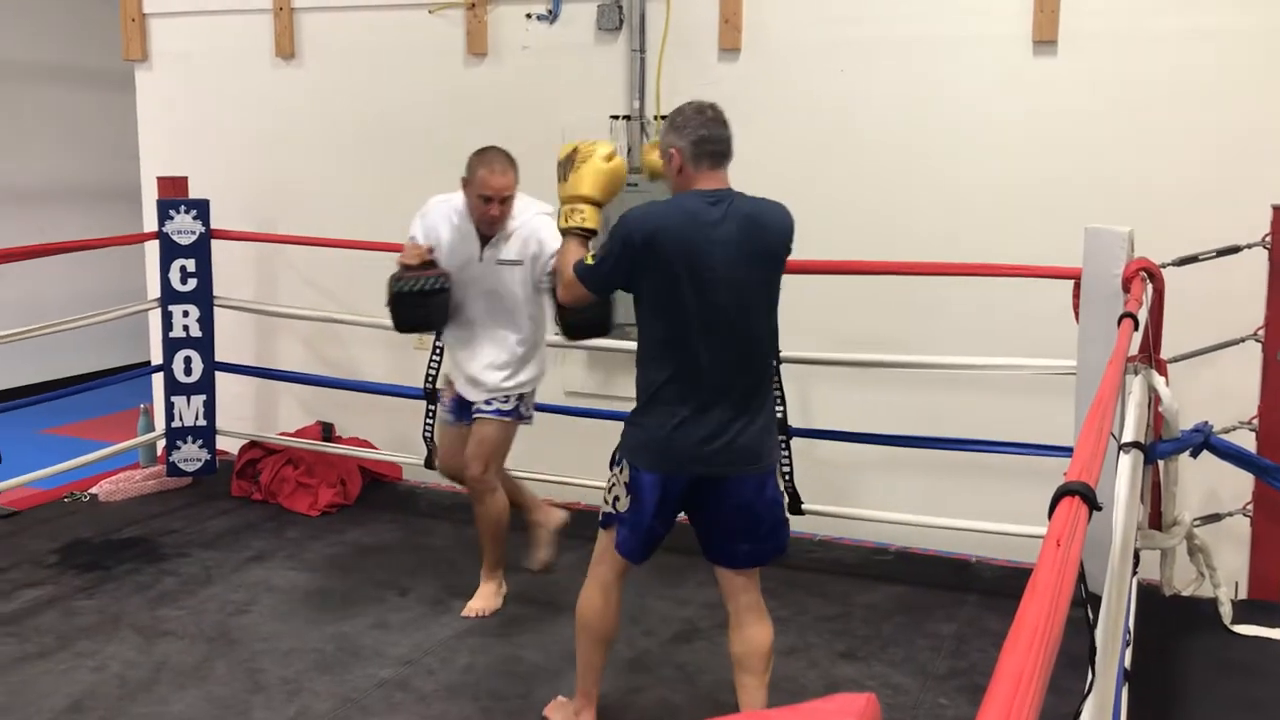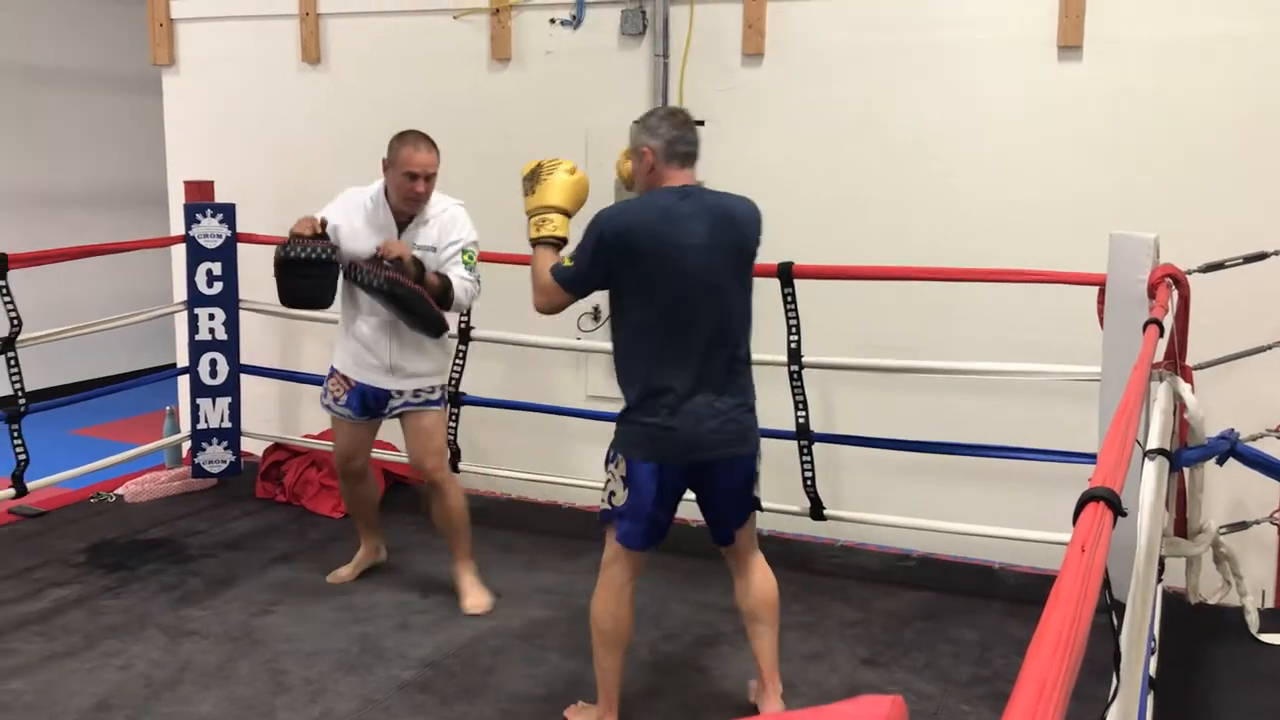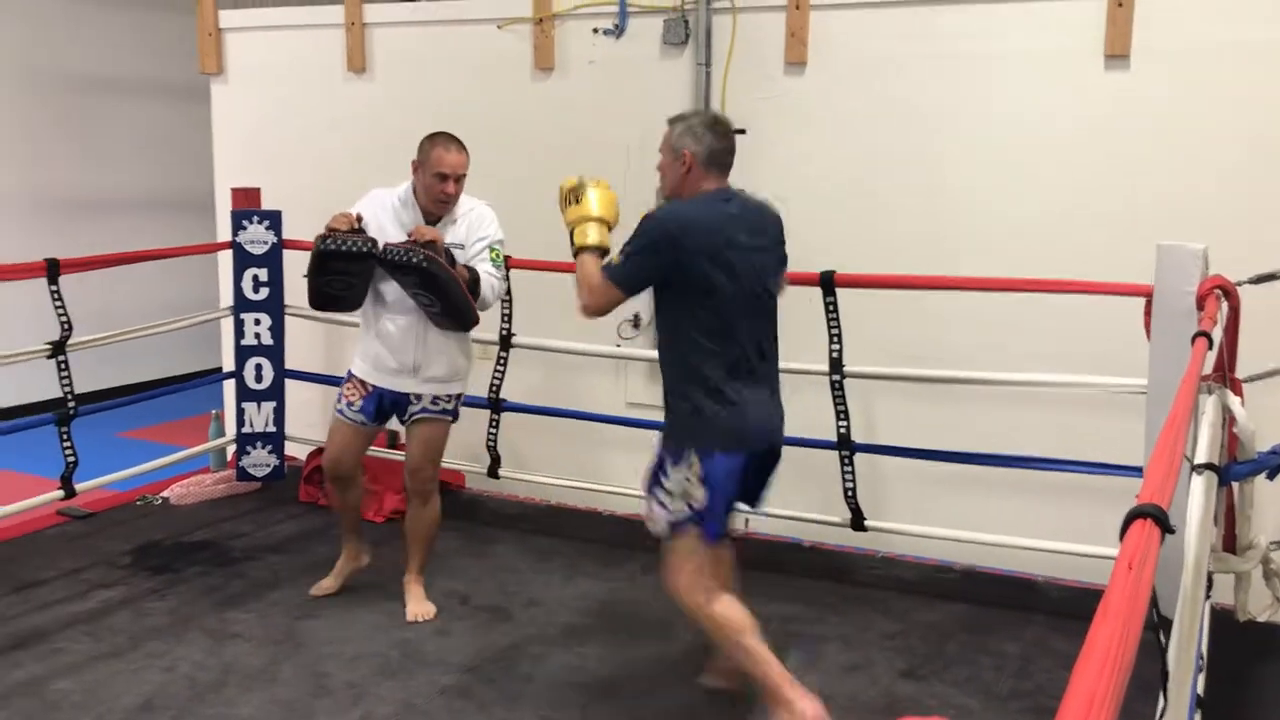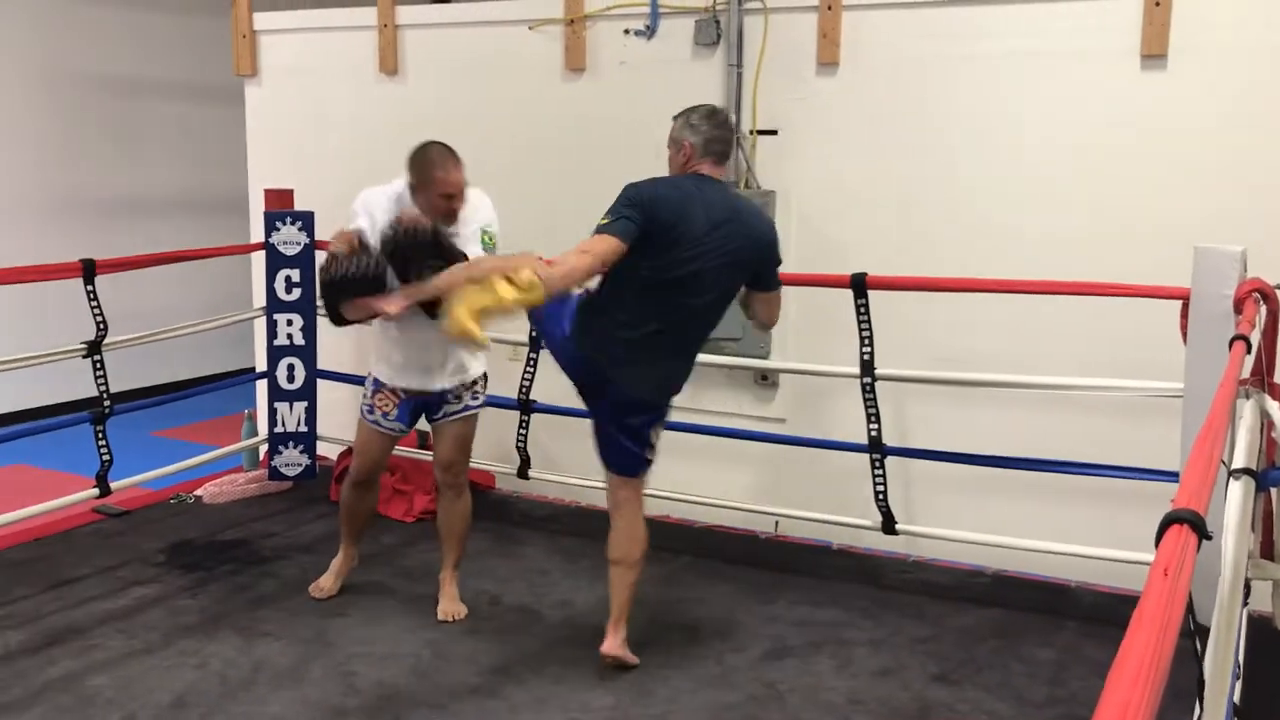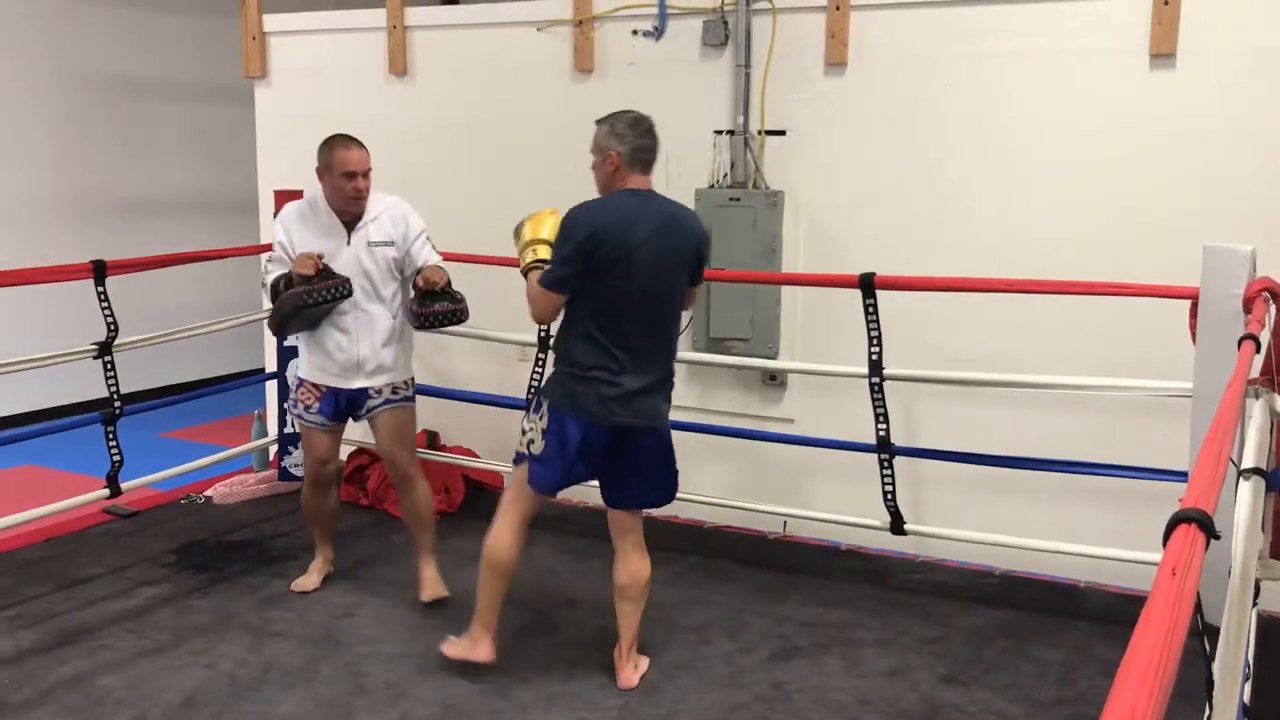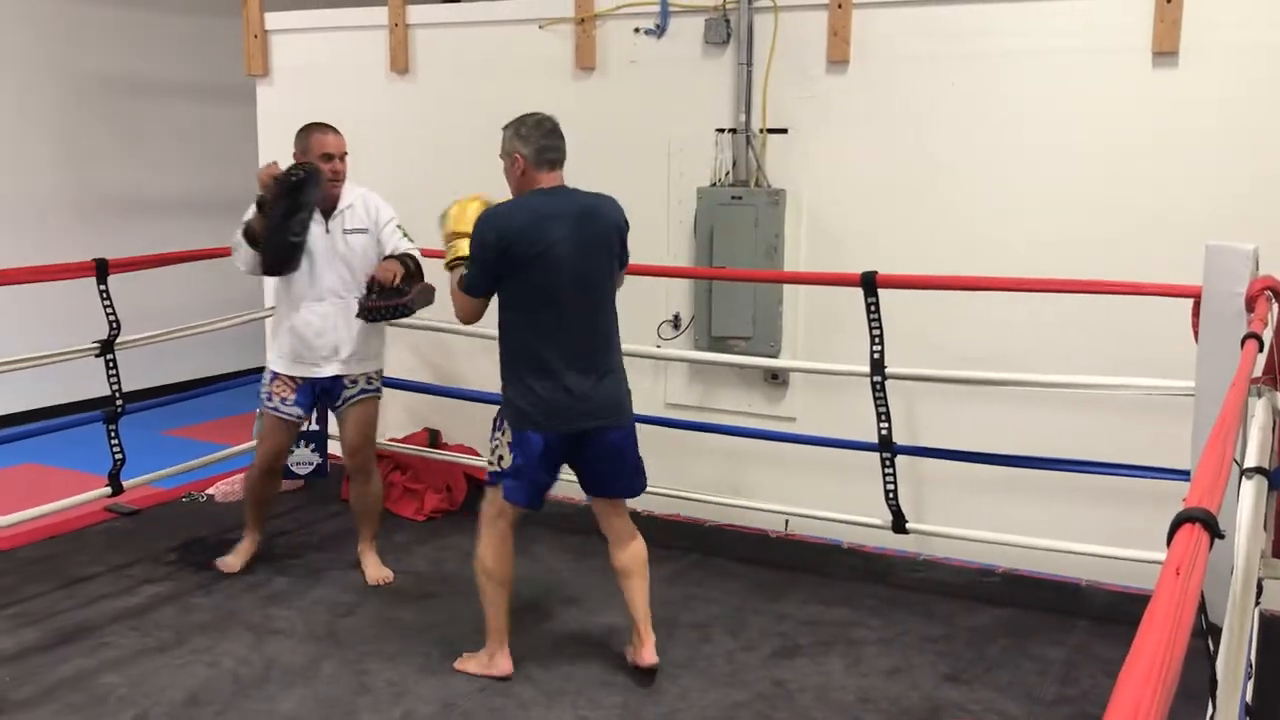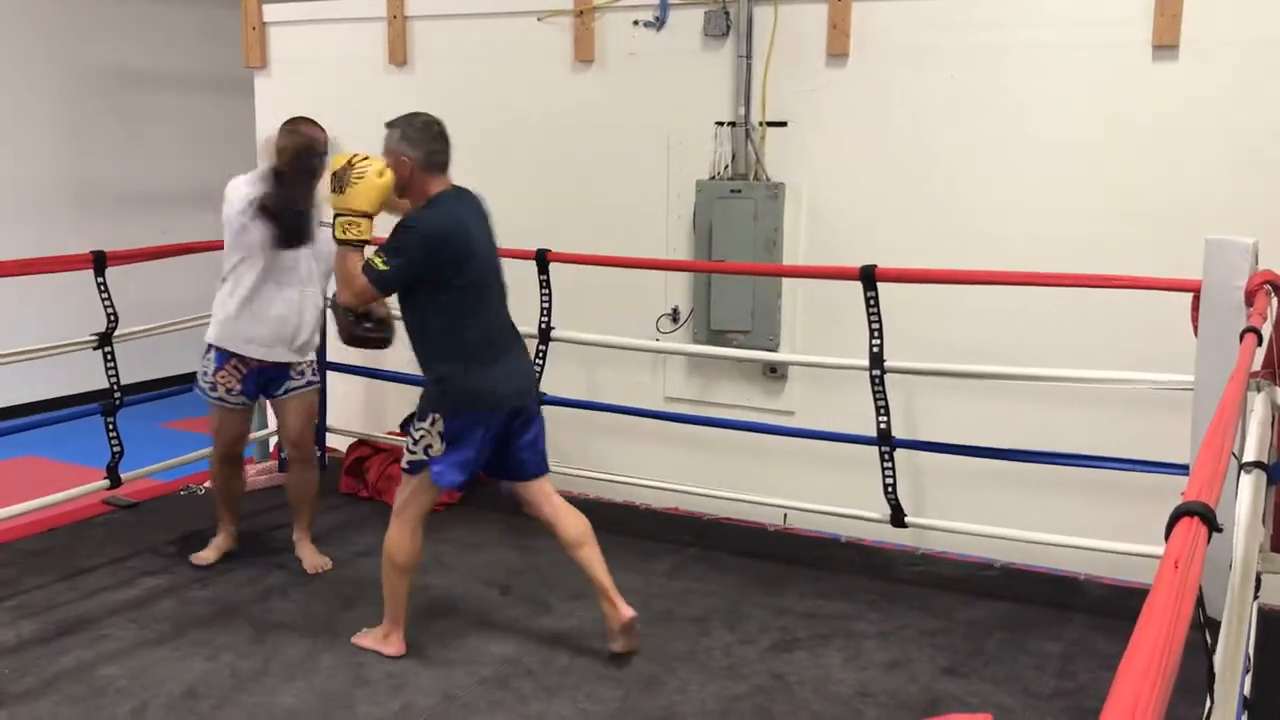
dt=0.5s
person 1, frame 1
left shoulder: (646, 226)
right shoulder: (774, 223)
left elbow: (571, 291)
left wrist: (578, 209)
right wrist: (681, 186)
left hip: (659, 442)
right hip: (744, 447)
left knee: (608, 568)
right knee: (744, 595)
person 1, frame 2
left shoulder: (620, 223)
right shoulder: (743, 216)
left elbow: (547, 298)
left wrist: (546, 219)
right wrist: (652, 195)
left hip: (654, 433)
right hip: (732, 428)
left knee: (620, 565)
right knee: (745, 555)
person 1, frame 3
left shoulder: (668, 226)
right shoulder: (763, 219)
left elbow: (593, 298)
left wrist: (587, 231)
left hip: (711, 433)
right hip: (756, 420)
left knee: (690, 581)
right ankle: (731, 659)
person 1, frame 4
left shoulder: (650, 196)
right shoulder: (758, 228)
left elbow: (590, 260)
right elbow: (765, 317)
left wrist: (504, 289)
left hip: (590, 337)
right hip: (650, 384)
left knee: (511, 277)
right knee: (626, 501)
left ankle: (409, 297)
right ankle: (616, 634)
person 1, frame 5
left shoulder: (586, 220)
right shoulder: (689, 226)
left elbow: (542, 309)
left wrist: (538, 255)
left hip: (578, 400)
right hip: (646, 407)
left knee: (515, 509)
right knee: (628, 534)
left ankle: (481, 638)
right ankle: (627, 660)
person 1, frame 6
left shoulder: (498, 223)
right shoulder: (608, 214)
left elbow: (467, 311)
left wrist: (458, 244)
left hip: (534, 409)
right hip: (605, 402)
left knee: (497, 521)
right knee: (617, 522)
left ankle: (496, 652)
right ankle: (644, 642)
person 1, frame 7
left shoulder: (423, 229)
right shoulder: (464, 204)
left elbow: (355, 294)
left hip: (464, 396)
right hip: (513, 381)
left knee: (409, 506)
right knee: (543, 498)
left ankle: (390, 632)
right ankle: (614, 605)
person 2, frame 1
left shoulder: (537, 226)
right shoulder: (438, 214)
right wrist: (410, 261)
left hip: (509, 373)
right hip: (463, 364)
left knee: (482, 474)
right knee: (454, 463)
left ankle: (495, 577)
right ankle: (542, 516)
person 2, frame 2
left shoulder: (450, 218)
right shoulder: (351, 206)
left elbow: (463, 292)
left wrist: (416, 269)
right wrist: (304, 236)
left hip: (419, 370)
right hip: (357, 363)
left knee: (433, 472)
right knee: (348, 463)
left ankle: (467, 571)
right ankle: (370, 547)
person 2, frame 3
left shoulder: (478, 219)
right shoulder: (377, 206)
left elbow: (487, 293)
left wrist: (444, 256)
right wrist: (337, 236)
left hip: (437, 375)
right hip: (373, 366)
left knee: (421, 480)
right knee: (337, 465)
left ankle: (414, 580)
right ankle: (351, 552)
person 2, frame 4
left shoulder: (475, 206)
right shoulder: (376, 205)
left elbow: (479, 276)
right wrist: (345, 247)
left hip: (458, 369)
right hip: (398, 369)
left knee: (453, 476)
right knee: (363, 471)
left ankle: (449, 579)
right ankle: (346, 555)
person 2, frame 5
left shoulder: (397, 214)
right shoulder: (294, 219)
left elbow: (425, 266)
right elbow: (275, 289)
left wrist: (433, 275)
right wrist: (293, 276)
left hip: (385, 370)
right hip: (320, 371)
left knee: (403, 466)
right knee: (319, 471)
left ankle: (426, 562)
right ankle: (323, 556)
person 2, frame 6
left shoulder: (369, 205)
left elbow: (406, 252)
right elbow: (250, 261)
left wrist: (398, 266)
right wrist: (266, 204)
left hip: (355, 361)
right hip: (293, 361)
left knee: (360, 460)
right knee: (268, 460)
left ankle: (367, 548)
right ankle: (251, 539)
person 2, frame 7
right shoulder: (250, 188)
right elbow: (266, 224)
right wrist: (284, 168)
left hip: (295, 351)
right hip: (237, 344)
left knee: (301, 447)
right knee: (228, 447)
left ankle: (304, 537)
right ankle: (225, 531)
